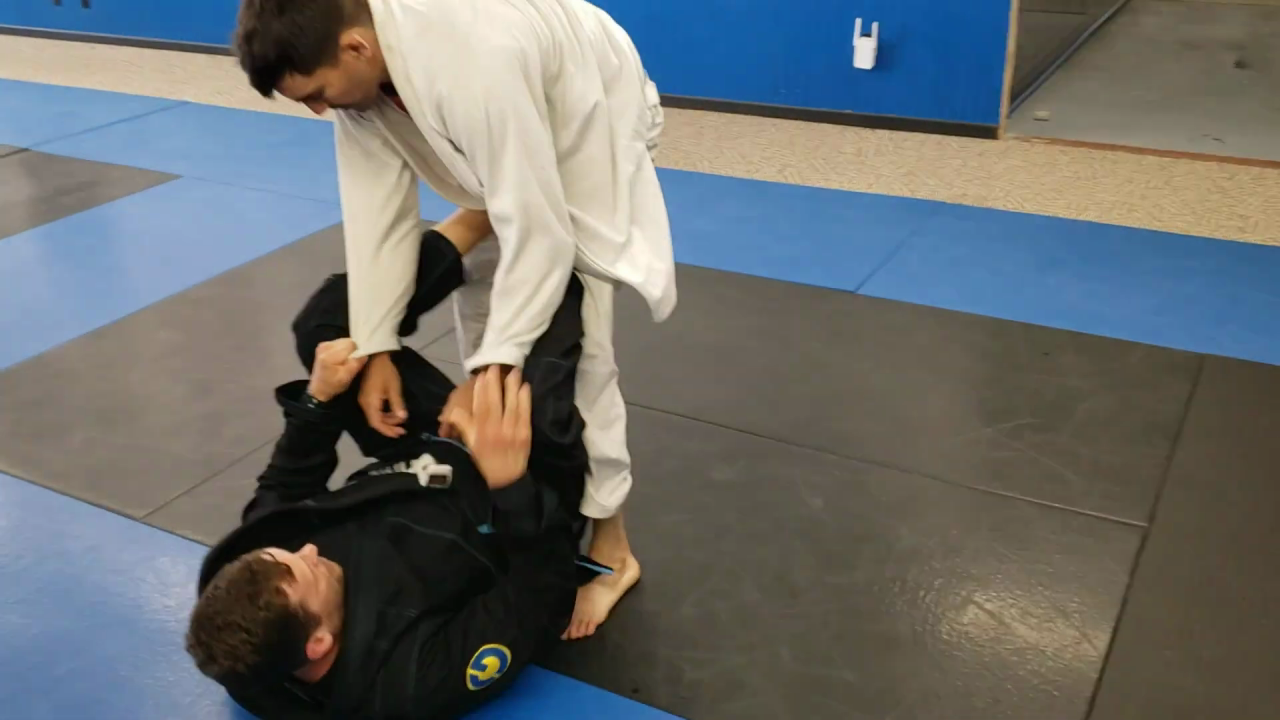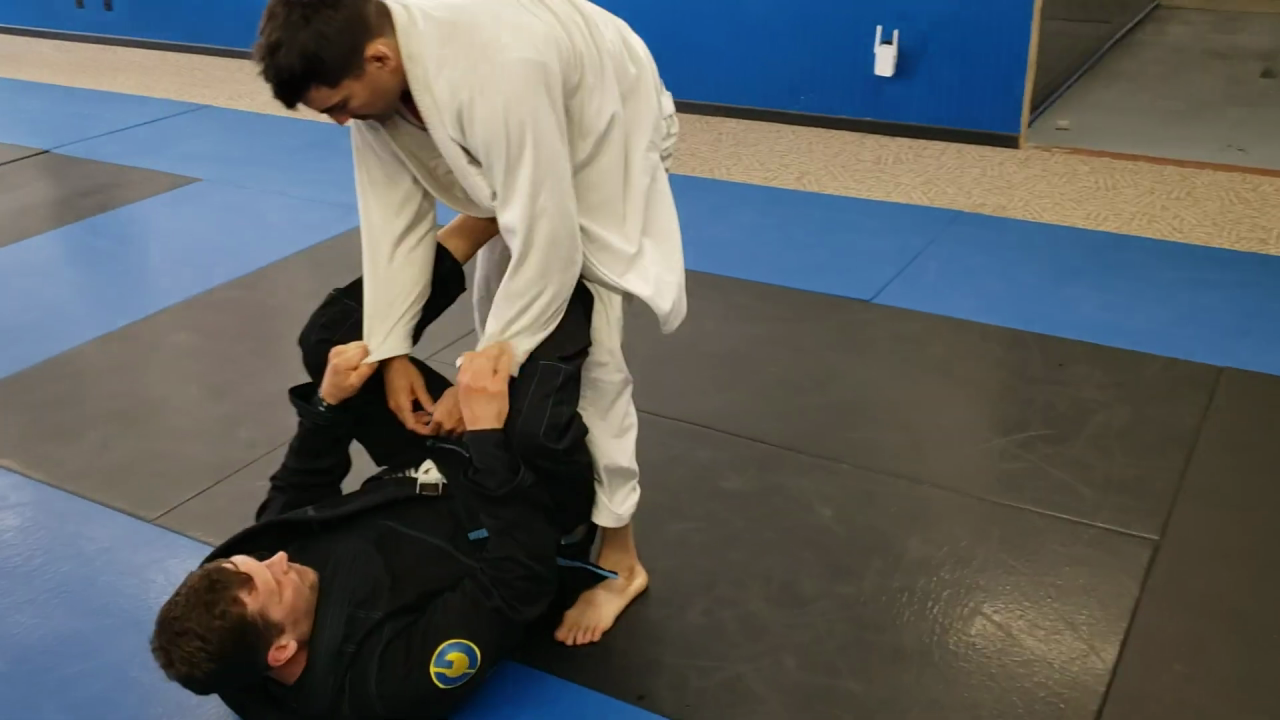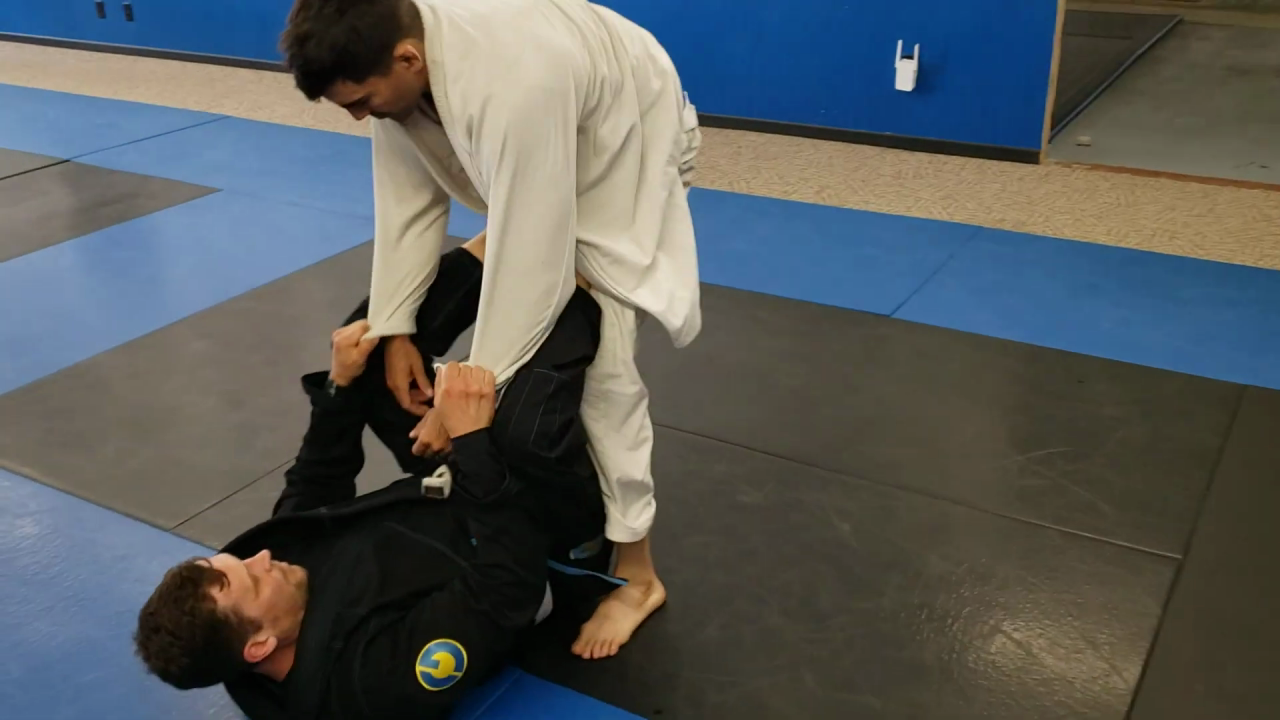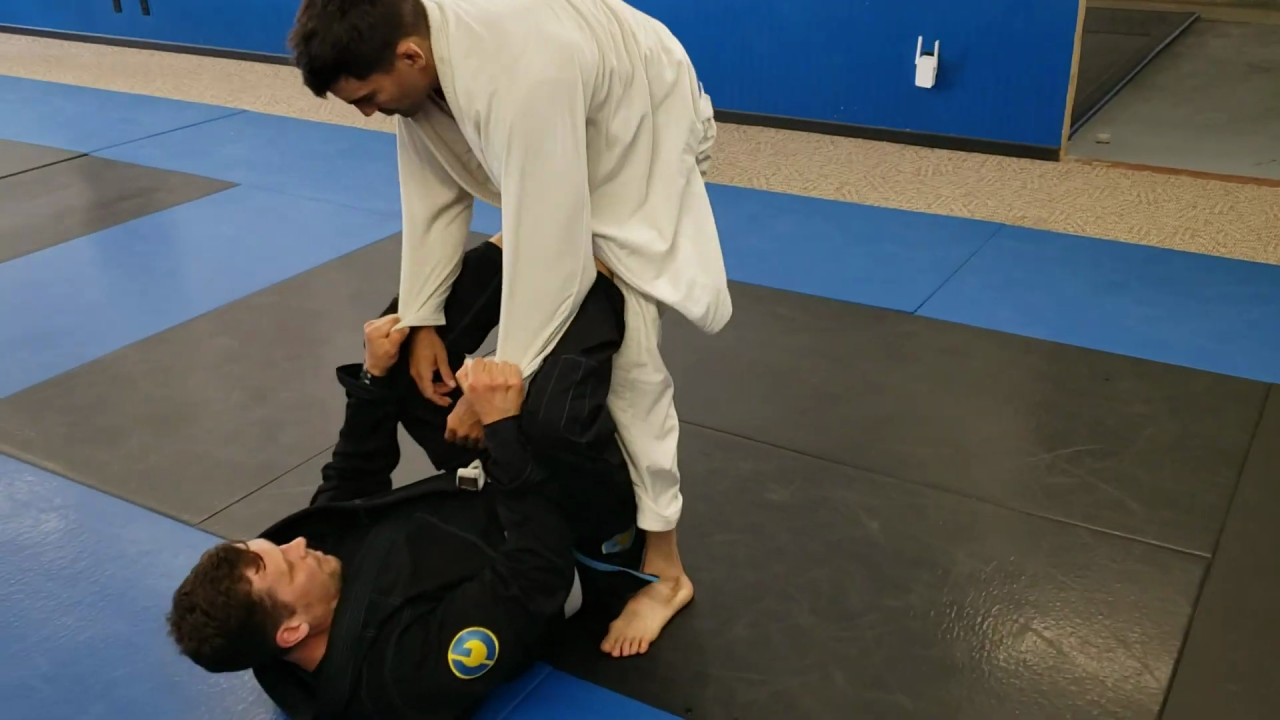
dt=0.2s
person 1, frame 1
left shoulder: (477, 66)
right shoulder: (357, 67)
left elbow: (541, 237)
right elbow: (378, 209)
left wrist: (492, 371)
right wrist: (375, 349)
left hip: (589, 124)
right hip: (505, 132)
left knee: (571, 343)
right knee: (481, 295)
left ankle: (611, 554)
person 1, frame 2
left shoulder: (500, 74)
right shoulder: (373, 65)
left elbow: (548, 247)
right elbow: (395, 215)
right wrist: (391, 350)
left hip: (604, 130)
right hip: (517, 140)
left knee: (585, 351)
right knee: (499, 300)
left ankle: (619, 563)
person 1, frame 3
left shoulder: (519, 86)
left elbow: (529, 258)
right elbow: (410, 200)
right wrist: (394, 330)
left hip: (625, 145)
right hip: (541, 146)
left knee: (600, 363)
right knee: (524, 331)
left ankle: (636, 577)
person 1, frame 4
left shoulder: (524, 78)
left elbow: (547, 249)
right elbow: (437, 191)
right wrist: (421, 321)
left hip: (642, 132)
right hip: (565, 137)
left knee: (625, 351)
right knee: (552, 330)
left ankle: (663, 573)
person 2, frame 1
right shoulder: (413, 679)
left elbow: (283, 491)
right elbow: (542, 601)
left wrist: (319, 398)
right wrist: (508, 481)
left hip: (417, 474)
right hip: (491, 500)
left knee: (326, 325)
right knee: (535, 416)
person 2, frame 2
left shoulder: (227, 606)
right shoulder: (389, 679)
left elbow: (296, 490)
right elbow: (518, 585)
left wrist: (329, 401)
right wrist: (488, 439)
left hip: (424, 481)
left knee: (330, 337)
right knee: (534, 426)
person 2, frame 3
right shoulder: (380, 677)
left elbow: (315, 486)
right elbow: (509, 590)
left wrist: (340, 385)
right wrist: (475, 441)
left hip: (449, 497)
right hip: (537, 542)
left knee: (374, 344)
right knee: (528, 431)
right ankle: (580, 283)
person 2, frame 4
right shoulder: (413, 669)
left elbow: (352, 481)
right elbow: (540, 574)
left wrist: (375, 377)
right wrist: (505, 429)
right hip: (575, 544)
left knee: (411, 342)
right knee: (554, 415)
right ankle: (603, 269)
